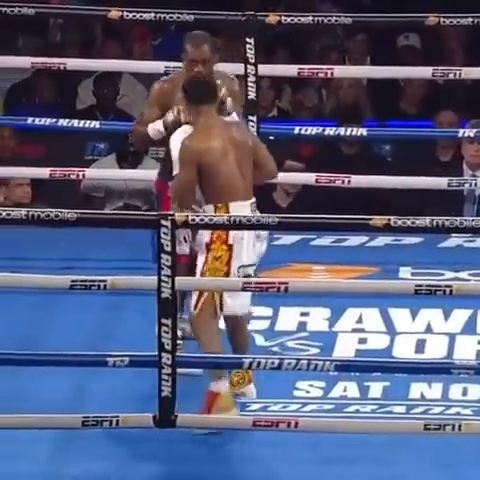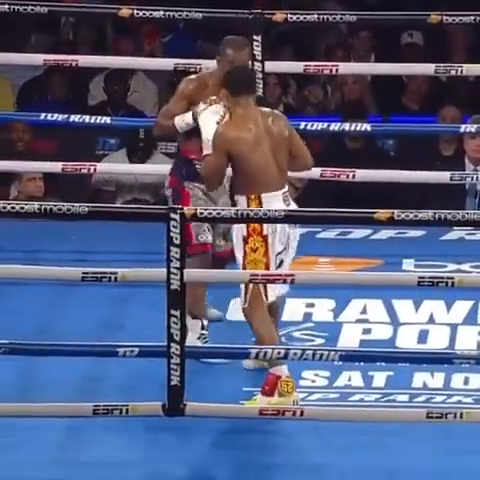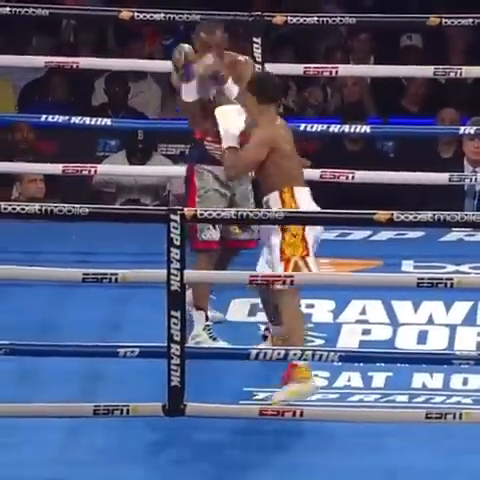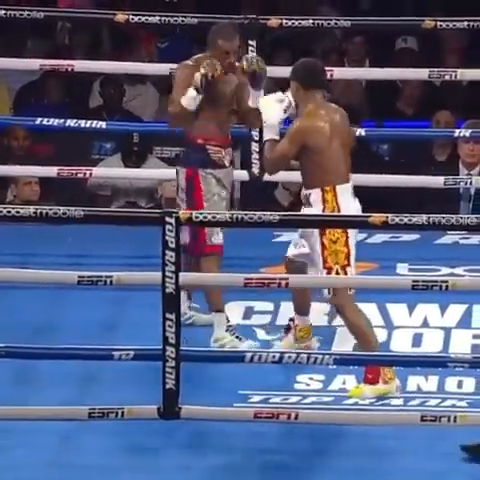
dt=0.7s
person 1, frame 1
left shoulder: (192, 144)
right shoulder: (240, 128)
left elbow: (183, 202)
right elbow: (270, 171)
left wrist: (183, 171)
left hip: (226, 229)
left knee: (202, 315)
right knee: (233, 302)
left ankle: (220, 396)
right ankle: (242, 377)
person 1, frame 2
left shoulder: (226, 132)
right shoulder: (277, 119)
left elbow: (211, 182)
right elbow: (305, 162)
left wrist: (208, 140)
right hip: (284, 207)
left knee: (255, 302)
right knee: (269, 290)
left ankle: (281, 382)
right ankle: (268, 348)
person 1, frame 3
left shoulder: (265, 131)
right shoulder: (275, 126)
left elbow: (234, 170)
left wrist: (229, 135)
left hip: (292, 214)
right hip: (284, 212)
left knee: (287, 291)
left ankle: (299, 371)
right ankle: (280, 337)
person 1, frame 4
left shoulder: (304, 125)
right shoulder: (336, 114)
left elbow: (271, 165)
left wrist: (271, 125)
left hip: (331, 210)
right hip: (321, 207)
left knee: (340, 297)
right knee: (295, 262)
left ankle: (382, 372)
right ankle: (301, 331)
person 2, frame 1
left shoulder: (228, 84)
right shoulder: (166, 88)
right elbow: (138, 136)
left wrist: (226, 108)
right wrist: (167, 122)
right hip: (177, 179)
right knee: (179, 260)
left ankle: (179, 316)
person 2, frame 2
right shoulder: (194, 86)
right elbow: (160, 126)
right wrist: (195, 114)
right hip: (188, 177)
right knee: (199, 251)
left ankle: (194, 304)
right ankle: (195, 334)
person 2, frame 3
left shoulder: (242, 64)
right shoulder: (186, 69)
right elbow: (193, 116)
left wrist: (222, 79)
right wrist: (186, 75)
right hip: (206, 161)
left knee: (237, 238)
right knee: (207, 244)
left ankle: (195, 296)
right ankle: (200, 329)
person 2, frame 4
left shoulder: (236, 74)
right shoulder: (188, 70)
left elbow: (253, 121)
right elbow: (174, 119)
left wrist: (255, 82)
right wrist: (199, 86)
left hip: (222, 161)
right hip: (198, 164)
left knee: (198, 242)
right knee: (209, 245)
right ankle: (222, 331)
